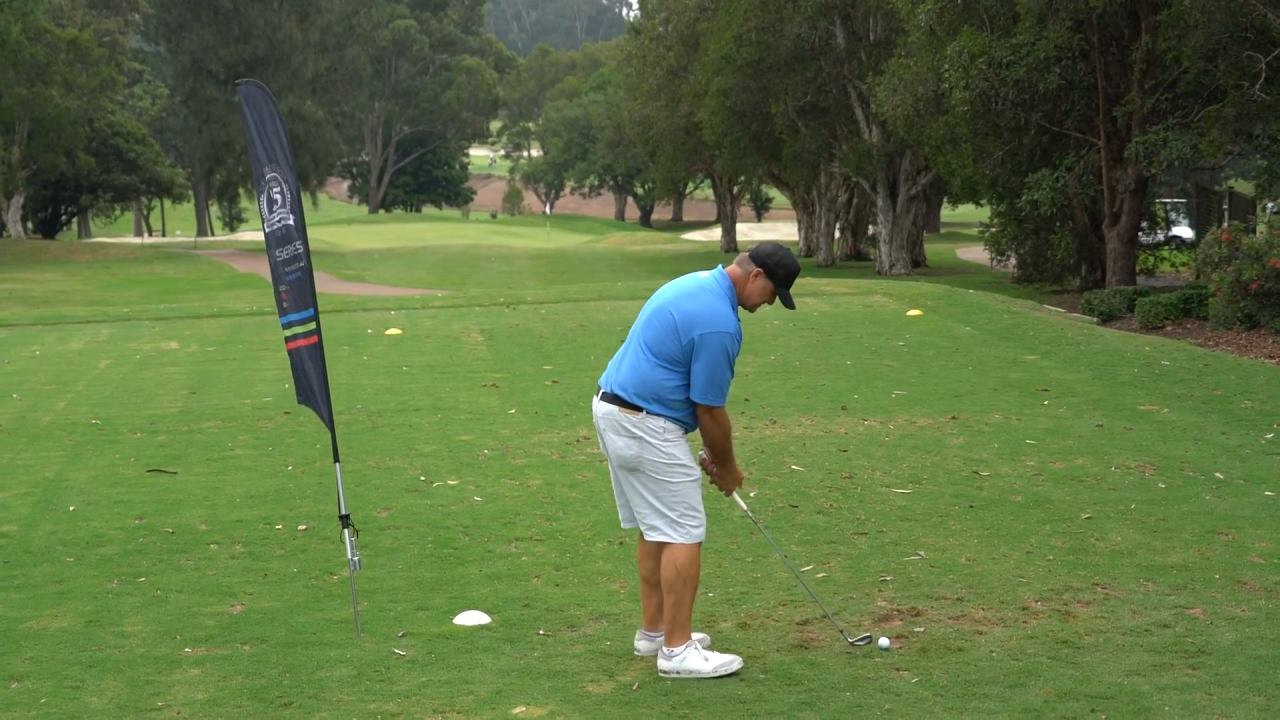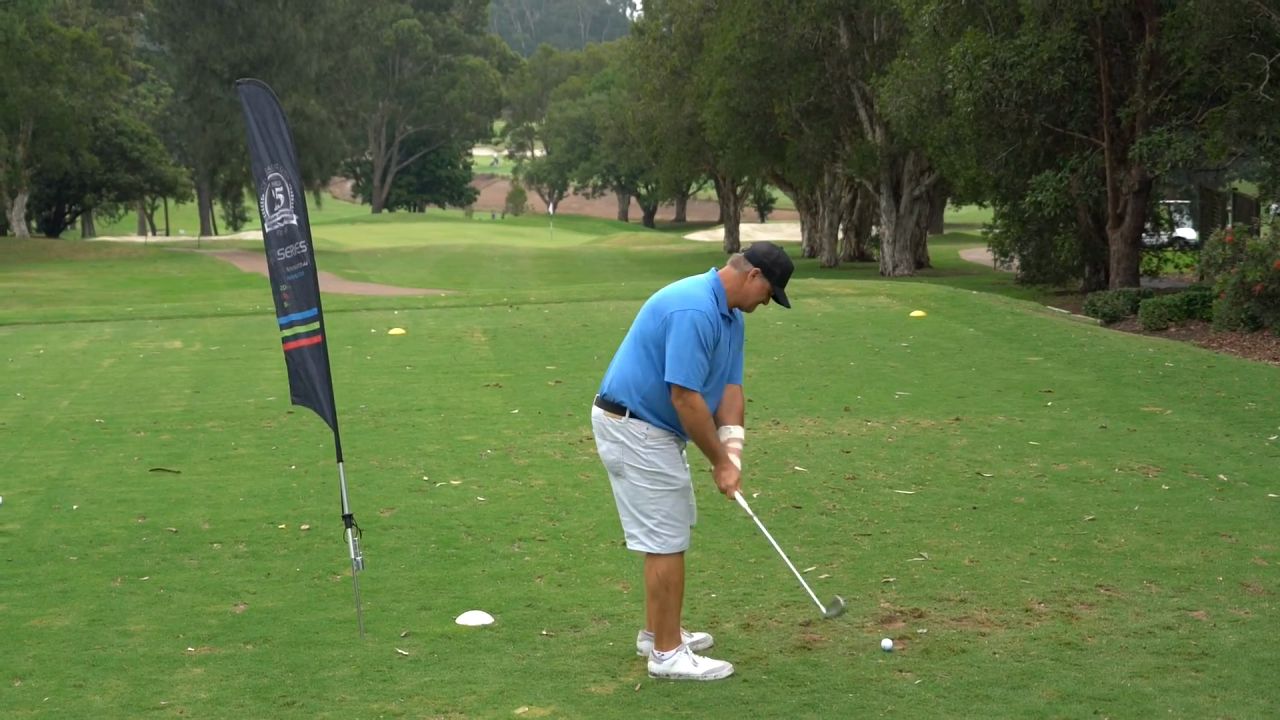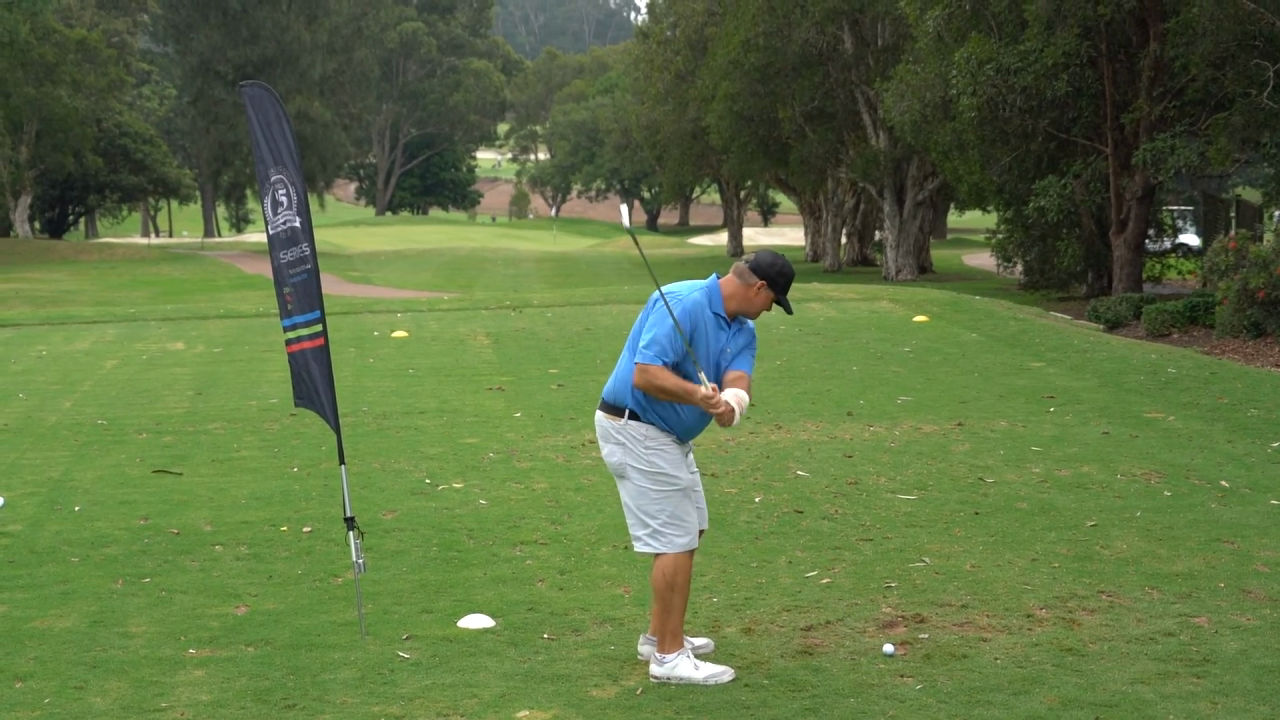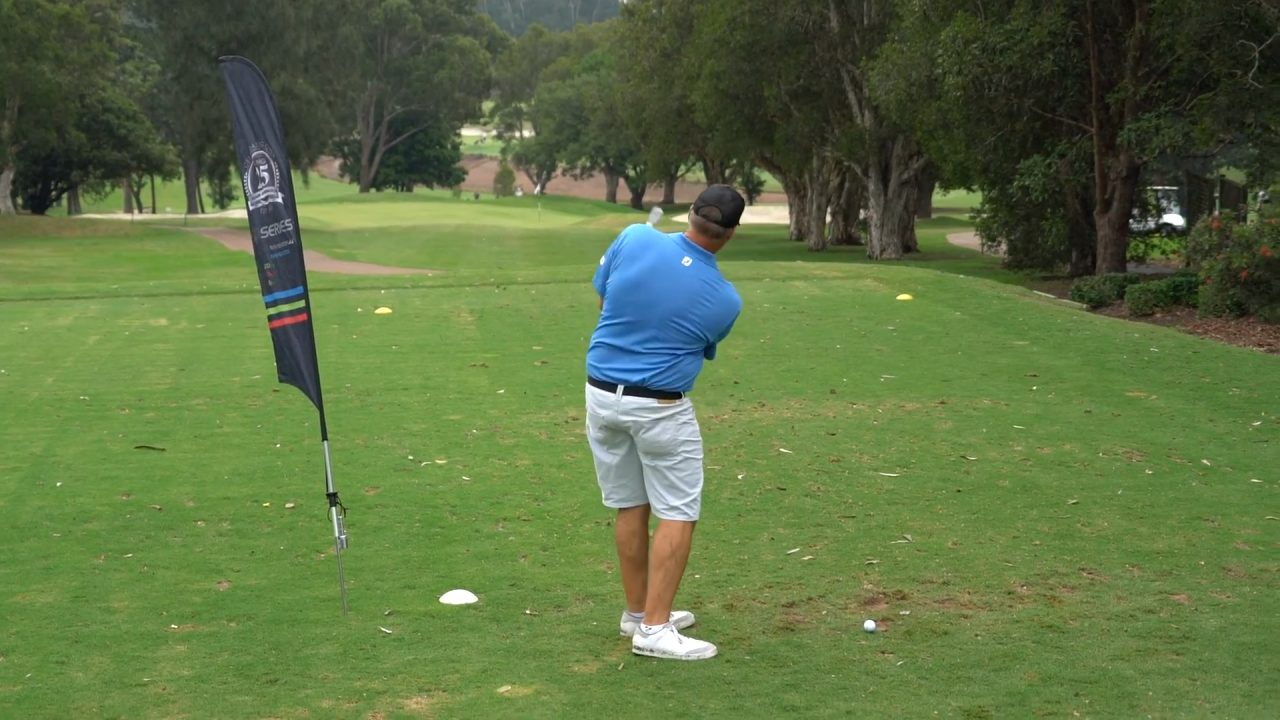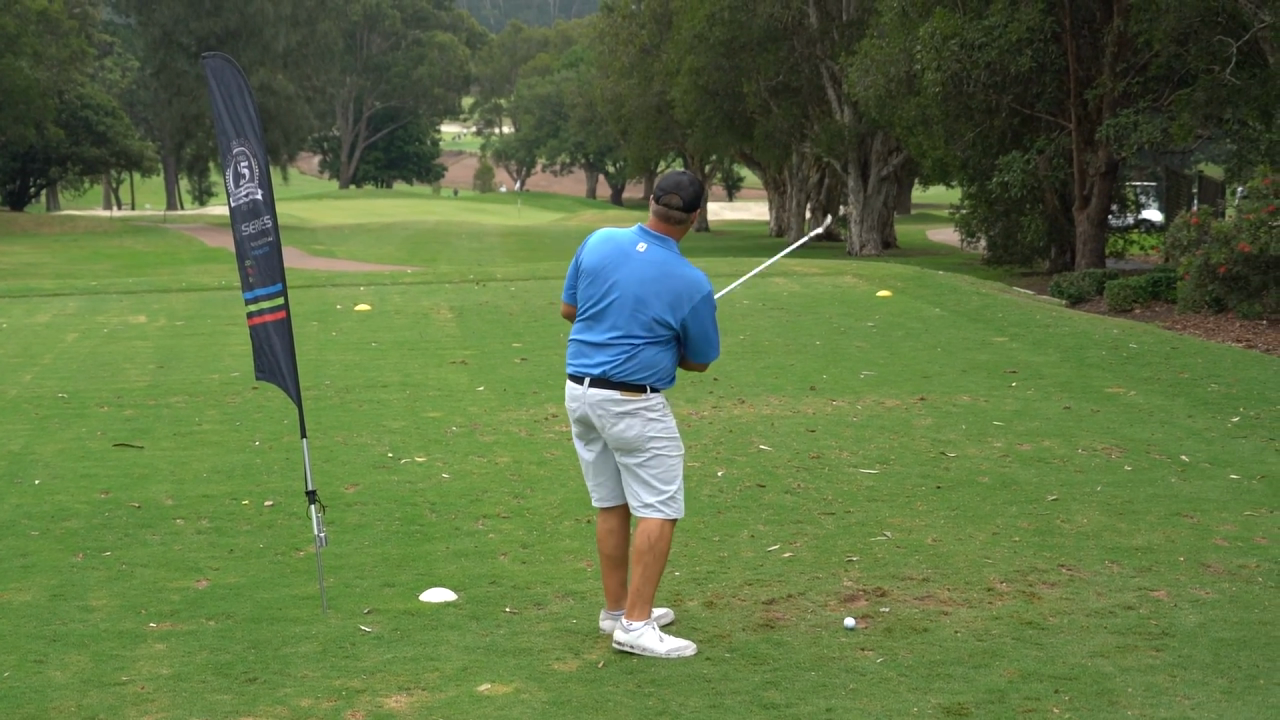
dt=0.5s
person 1, frame 1
left shoulder: (699, 285)
right shoulder: (718, 322)
right elbow: (710, 410)
left wrist: (714, 453)
right wrist: (727, 467)
left hip: (617, 410)
right hip: (644, 422)
left knee: (655, 528)
right knee: (683, 533)
left ankle: (655, 630)
right ankle: (677, 649)
person 1, frame 2
left shoulder: (732, 320)
right shoulder: (693, 307)
left elbow: (730, 387)
right elbow: (684, 397)
left wrist: (732, 450)
right wrist: (719, 460)
left hip: (654, 429)
right hip: (635, 429)
left knee: (672, 531)
right knee: (665, 541)
left ankle: (657, 630)
right ankle: (667, 653)
person 1, frame 3
left shoulder: (743, 331)
right shoulder: (683, 302)
left elbow: (738, 383)
right elbow: (645, 374)
left wrist: (729, 403)
right wrist: (698, 395)
left hip: (666, 435)
right hip: (637, 431)
left knee: (687, 533)
right knee: (675, 543)
left ankle: (659, 636)
right ankle: (670, 656)
person 1, frame 4
left shoulder: (634, 241)
right shoulder: (724, 300)
left elbow: (604, 292)
left hip: (601, 394)
right hip: (660, 408)
left knee: (630, 507)
right knee: (676, 514)
left ankle: (637, 612)
right ankle: (654, 628)
person 1, frame 5
left shoulder: (598, 242)
right shoulder: (692, 284)
left elbow: (569, 310)
right elbow: (698, 362)
left hip: (581, 391)
right hip: (633, 404)
left knee: (611, 506)
right knee: (657, 511)
left ankle: (617, 609)
right ankle: (635, 623)
